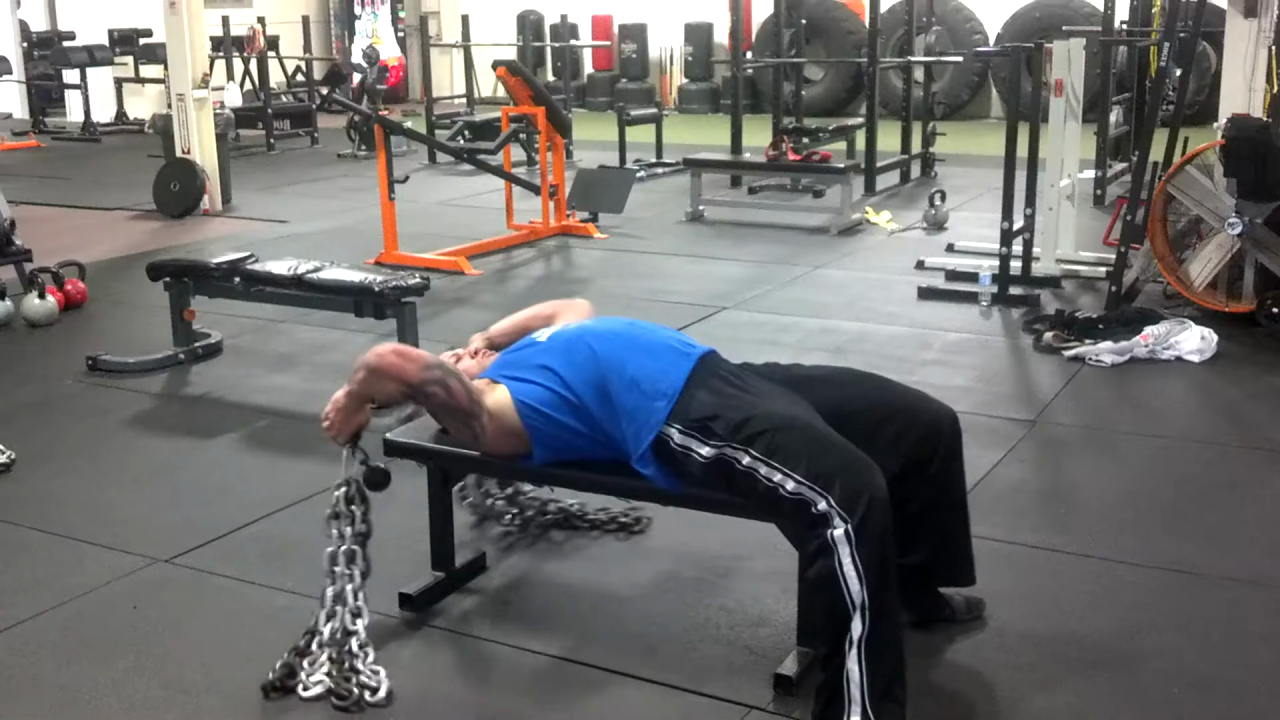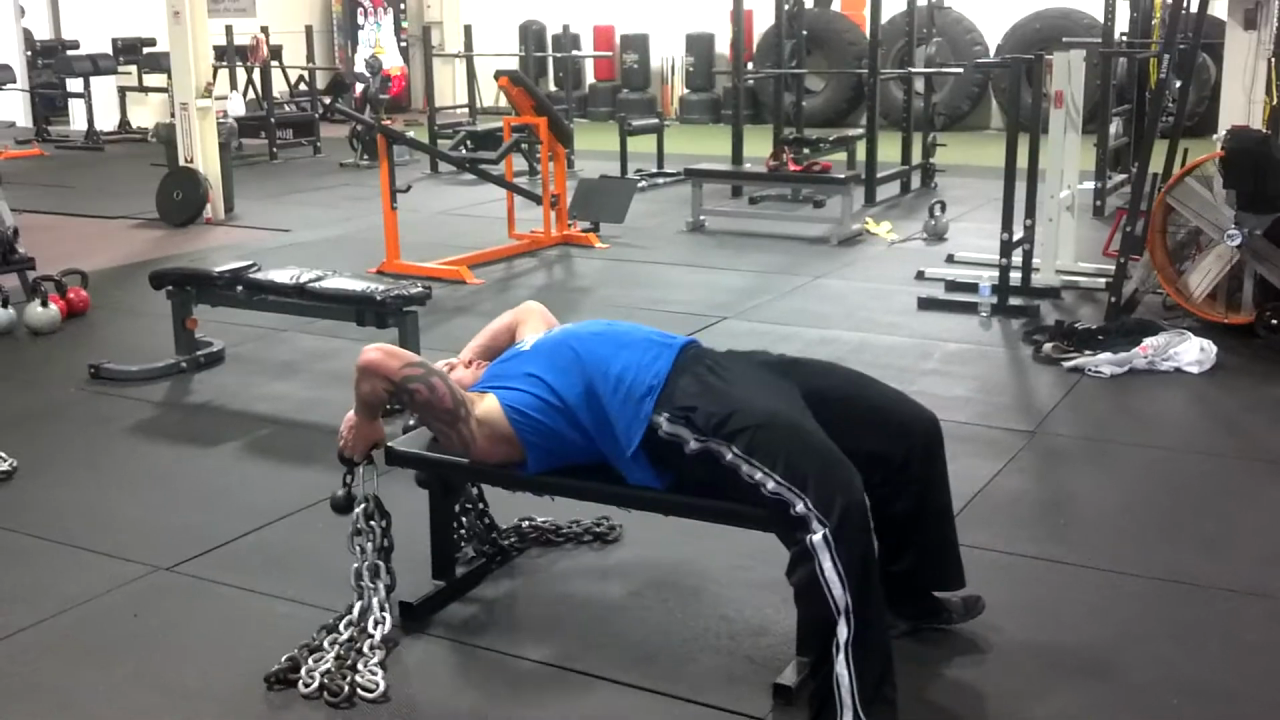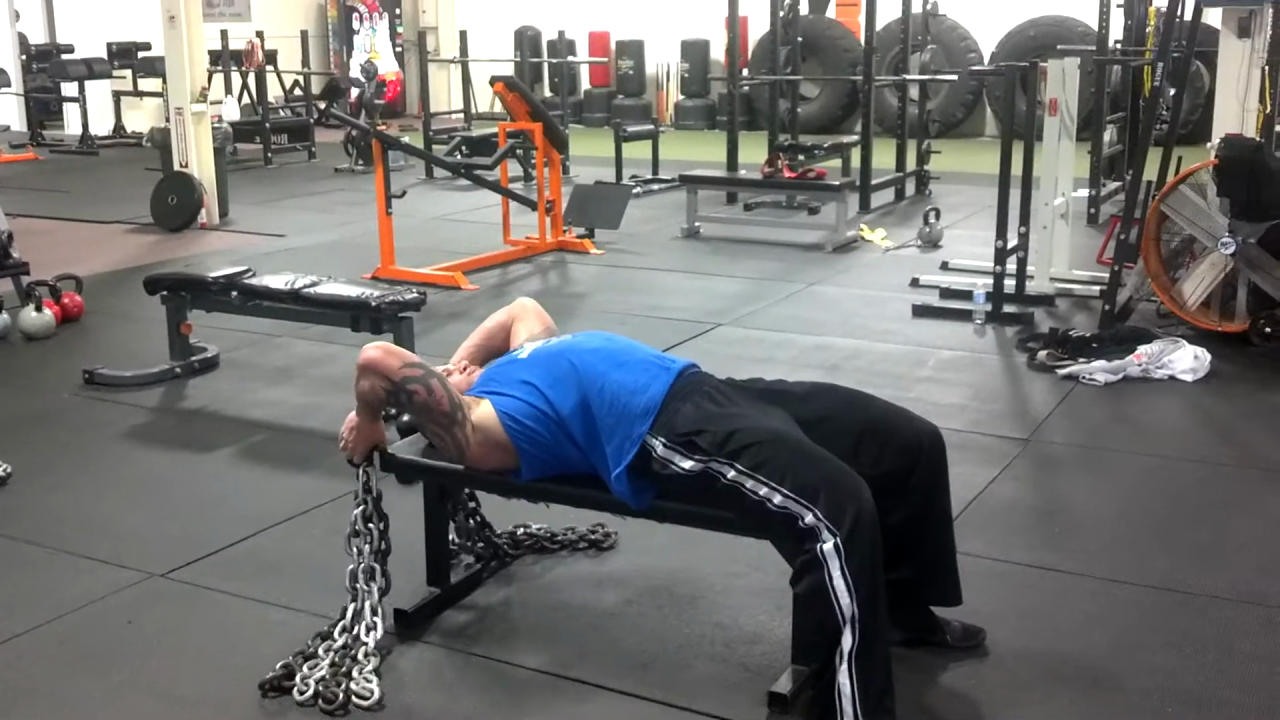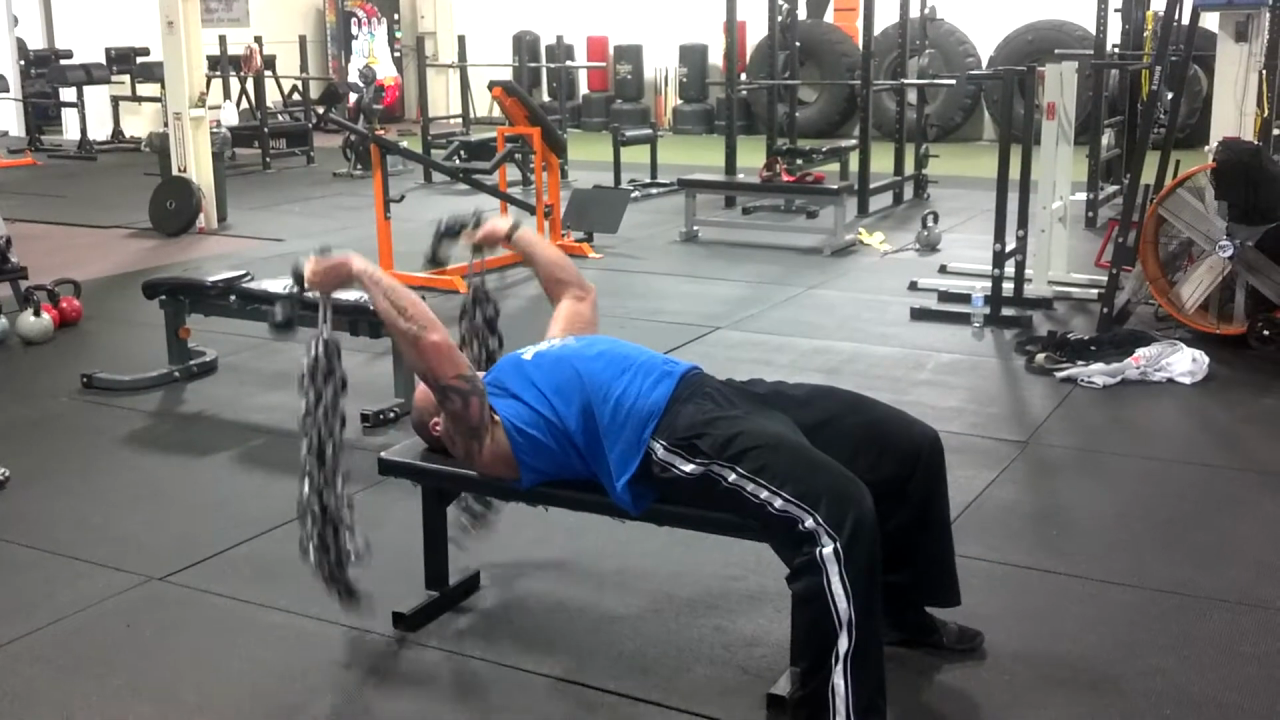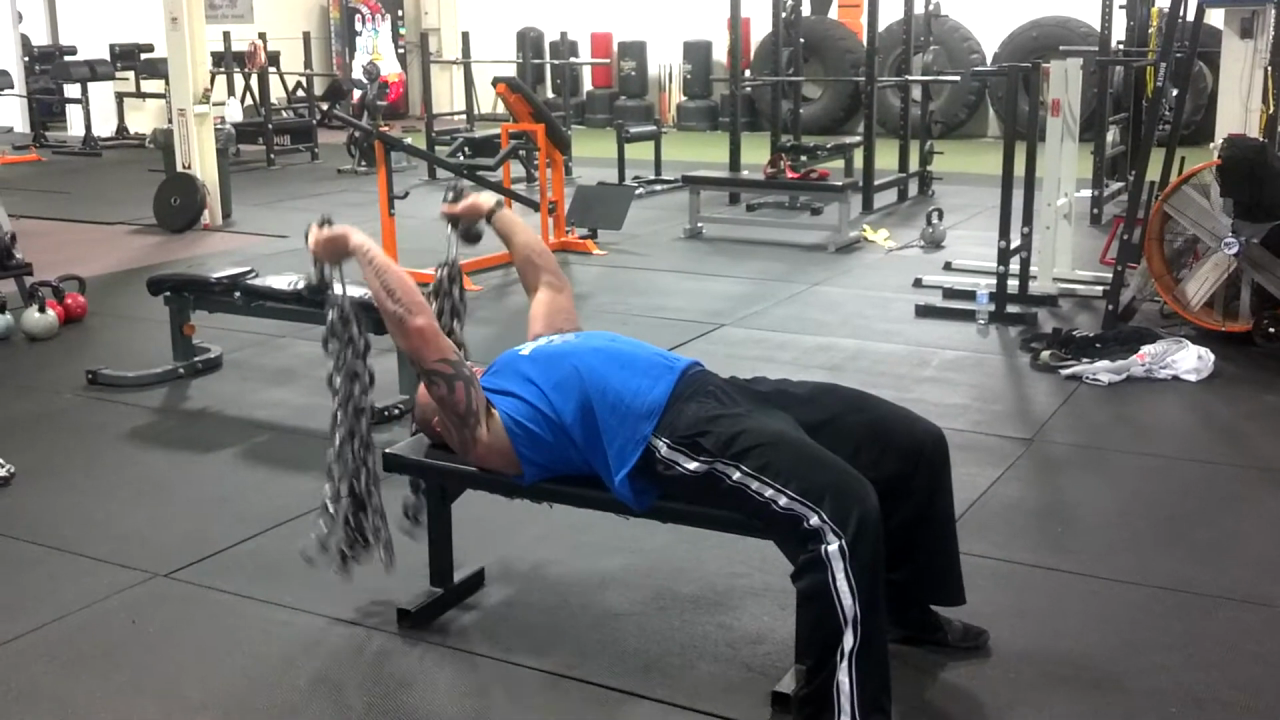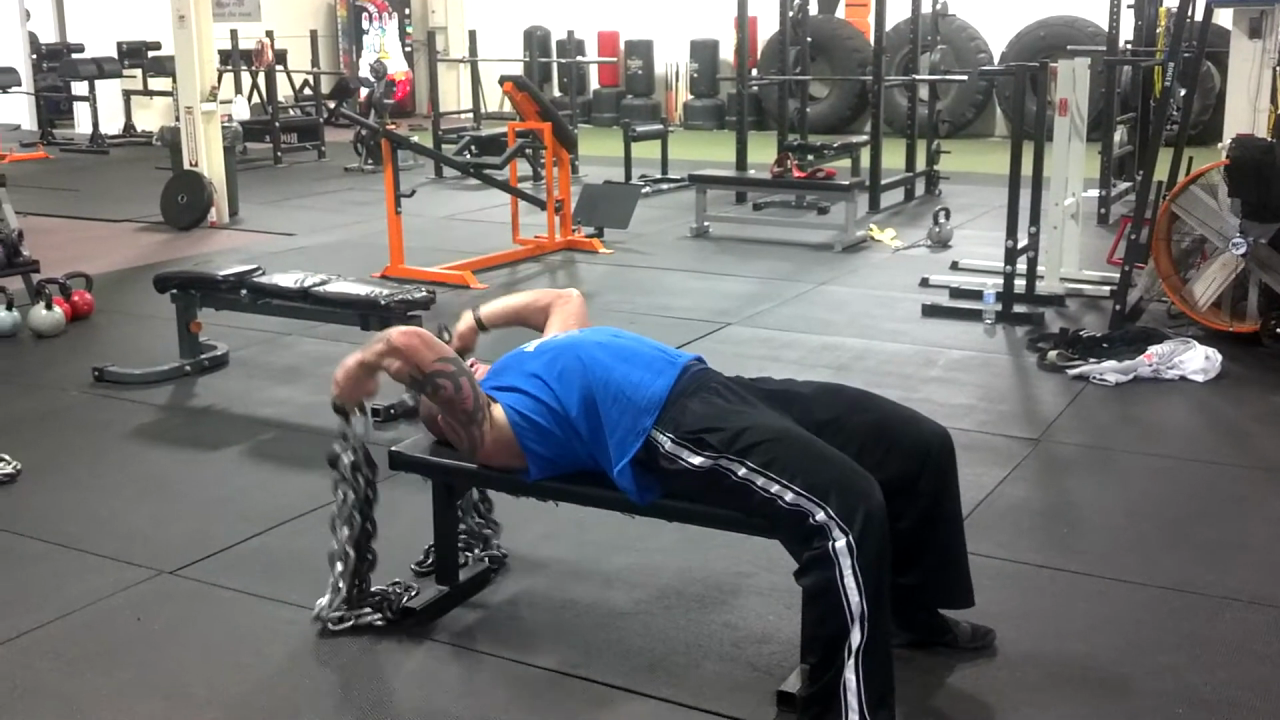
dt=0.5s
person 1, frame 1
left shoulder: (533, 358)
right shoulder: (488, 410)
left elbow: (575, 306)
right elbow: (392, 360)
left wrist: (487, 336)
right wrist: (354, 401)
left hip: (729, 376)
right hip: (684, 419)
left knee: (928, 427)
right knee: (850, 496)
left ankle: (913, 589)
person 1, frame 2
left shoulder: (519, 367)
right shoulder: (482, 423)
left elbow: (531, 309)
right elbow: (379, 359)
left wrist: (463, 351)
right wrist: (365, 418)
right hip: (677, 410)
left knee: (908, 431)
right knee: (829, 498)
left ankle: (906, 593)
person 1, frame 3
left shoulder: (521, 370)
right shoulder: (475, 429)
left elbow: (526, 307)
right elbow: (380, 358)
left wrist: (453, 359)
right wrist: (366, 425)
left hip: (710, 391)
right hip: (670, 433)
left knee: (912, 443)
right knee: (839, 510)
left ankle: (901, 609)
person 1, frame 4
left shoulder: (529, 378)
right shoulder: (484, 436)
left elbow: (577, 288)
right elbow: (431, 345)
left wrist: (509, 231)
right wrist: (353, 269)
left hip: (712, 393)
right hip: (672, 437)
left knee: (911, 446)
right knee: (837, 516)
left ankle: (899, 610)
person 1, frame 5
left shoulder: (525, 370)
right shoulder: (483, 429)
left elbow: (549, 281)
right elbow: (418, 328)
left wrist: (492, 209)
right wrist: (354, 241)
left hip: (715, 390)
right hip: (672, 433)
left knee: (914, 444)
right knee: (842, 512)
left ankle: (904, 609)
person 1, frame 6
left shoulder: (532, 371)
right shoulder: (490, 428)
left elbow: (566, 297)
right elbow: (412, 346)
left wrist: (477, 318)
right wrist: (360, 364)
left hip: (715, 387)
right hip: (674, 429)
left knee: (920, 447)
right knee: (847, 510)
left ankle: (909, 610)
